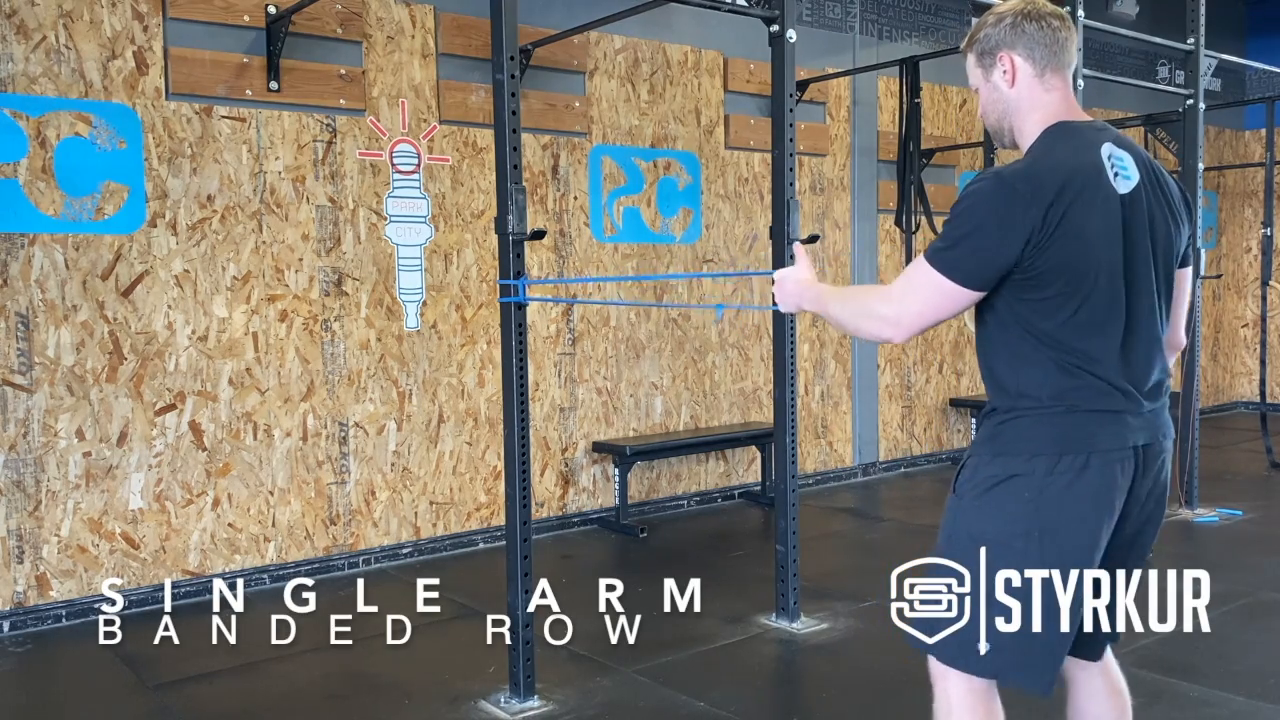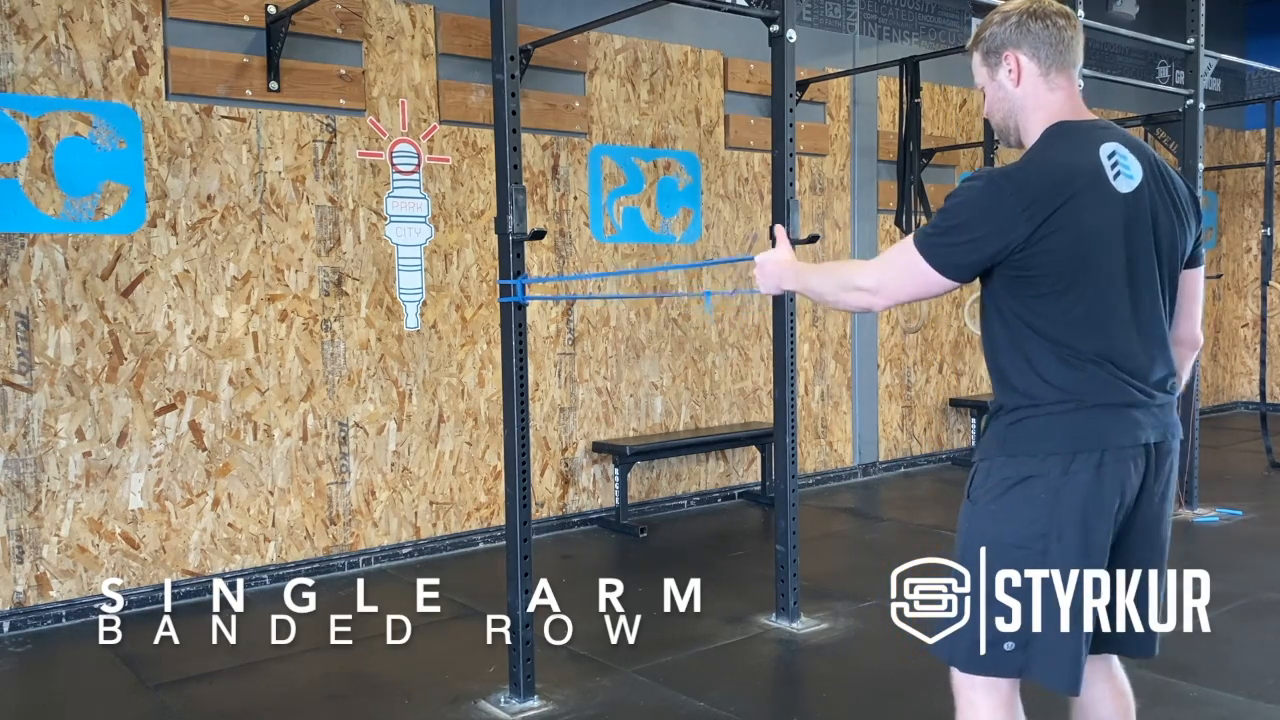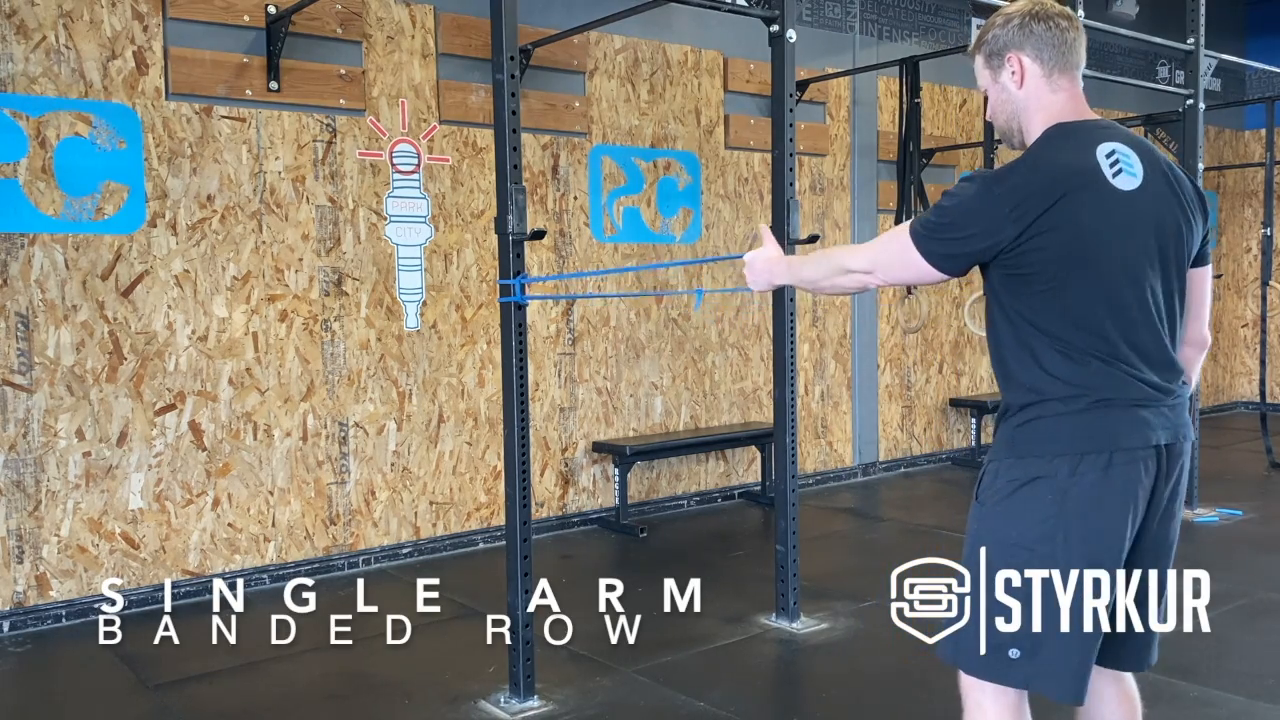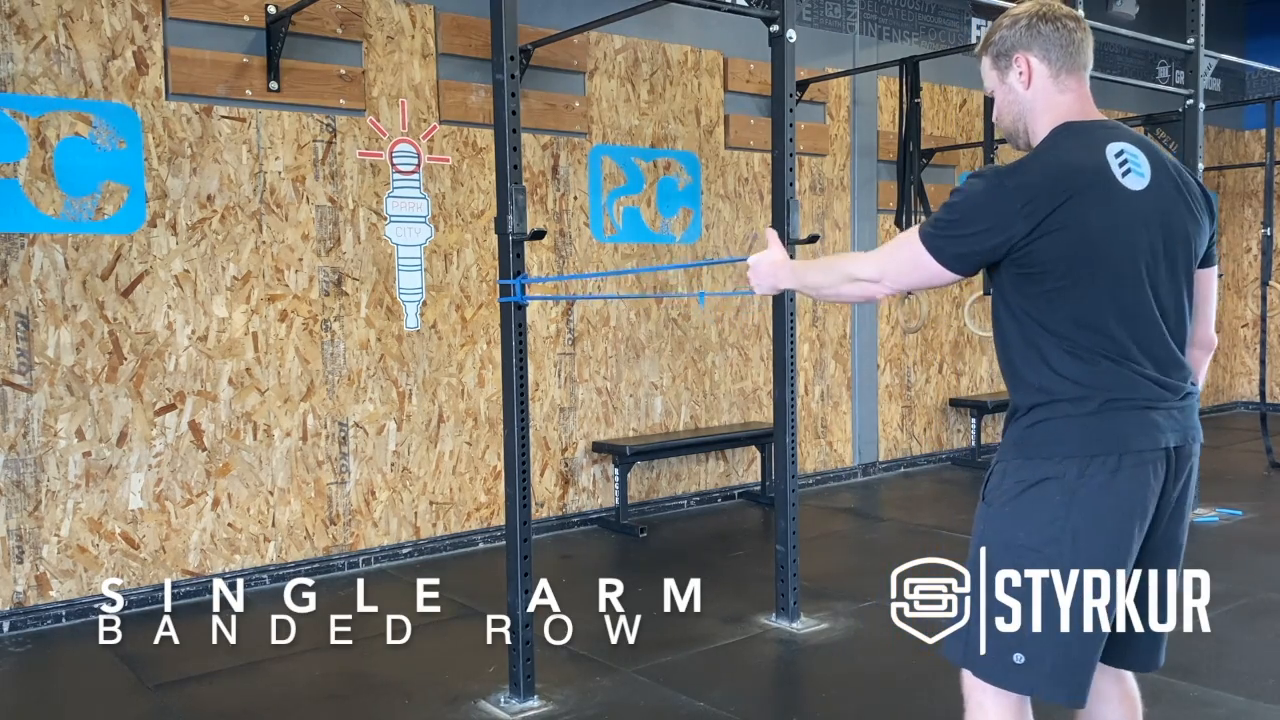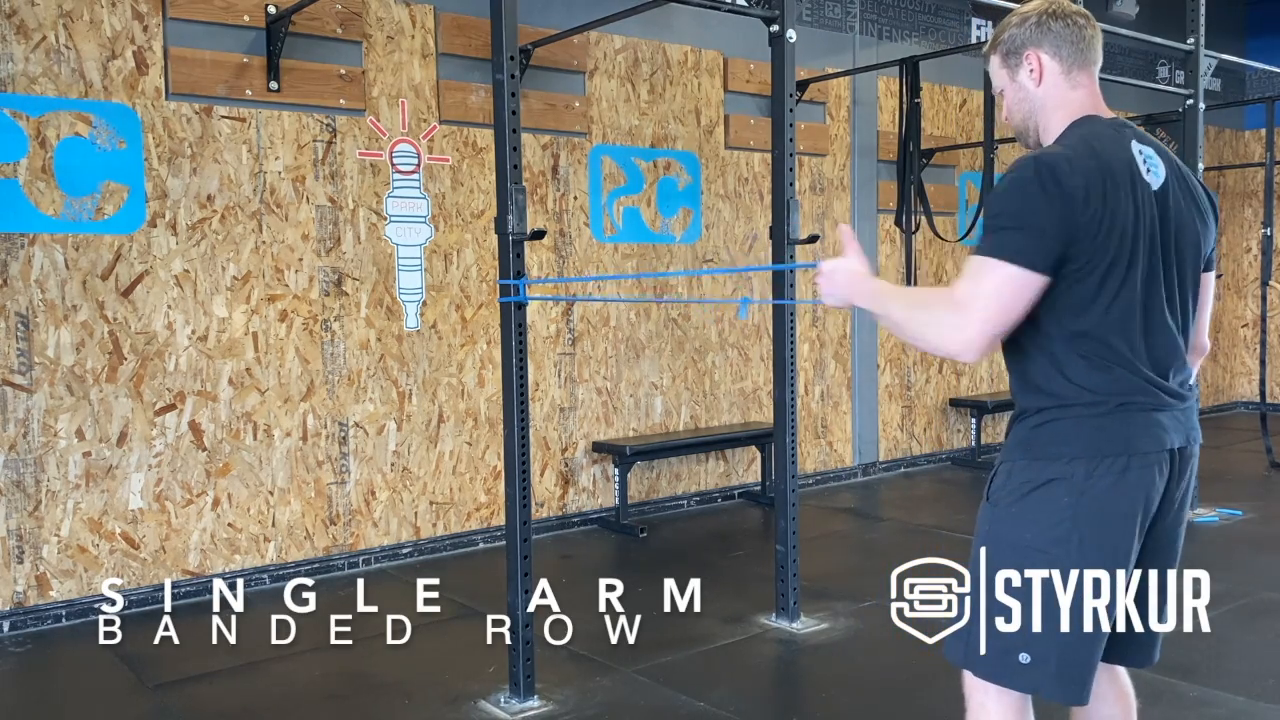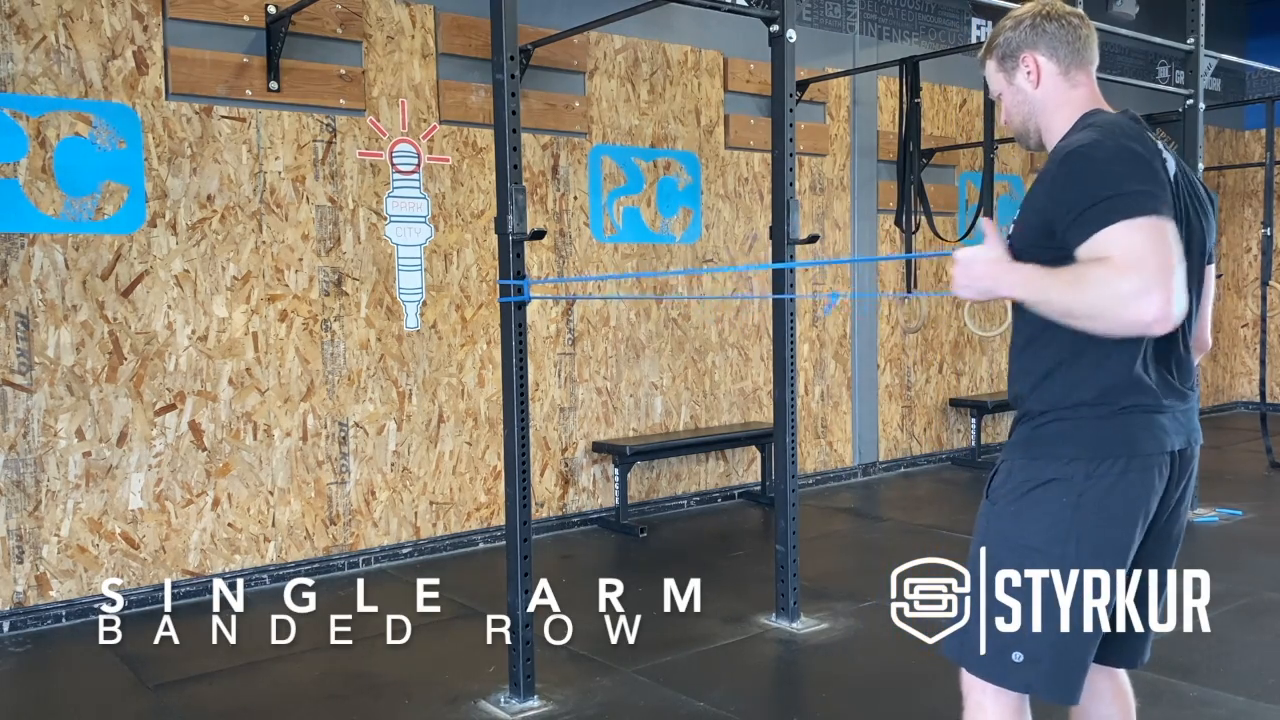
dt=0.2s
person 1, frame 1
left shoulder: (1016, 191)
right shoulder: (1156, 181)
left elbow: (896, 317)
right elbow: (1172, 336)
left wrist: (807, 293)
left hip: (1040, 457)
right hip: (1140, 449)
right knee: (1084, 648)
person 1, frame 2
left shoulder: (1014, 192)
right shoulder: (1164, 180)
left elbow: (876, 288)
right elbow: (1187, 337)
left wrist: (788, 273)
left hip: (1050, 458)
right hip: (1148, 449)
right knee: (1094, 653)
person 1, frame 3
left shoulder: (1012, 193)
right shoulder: (1172, 180)
left elbow: (865, 267)
right elbow: (1196, 337)
left wrist: (778, 268)
left hip: (1061, 460)
right hip: (1161, 449)
right knee: (1104, 659)
person 1, frame 4
left shoulder: (1016, 188)
right shoulder: (1177, 180)
left elbow: (875, 275)
right elbow: (1200, 340)
left wrist: (782, 271)
left hip: (1069, 460)
right hip: (1168, 450)
right knee: (1104, 660)
person 1, frame 5
left shoulder: (1050, 176)
right shoulder: (1179, 179)
left elbow: (963, 332)
right elbow: (1193, 341)
left wrist: (860, 288)
left hip: (1076, 458)
right hip: (1167, 449)
right knee: (1099, 659)
person 1, frame 6
left shoulder: (1093, 158)
right shoulder: (1161, 165)
left elbow: (1151, 301)
right elbow: (1188, 329)
left wrist: (1009, 278)
left hip: (1075, 457)
right hip: (1159, 446)
right knee: (1094, 656)
